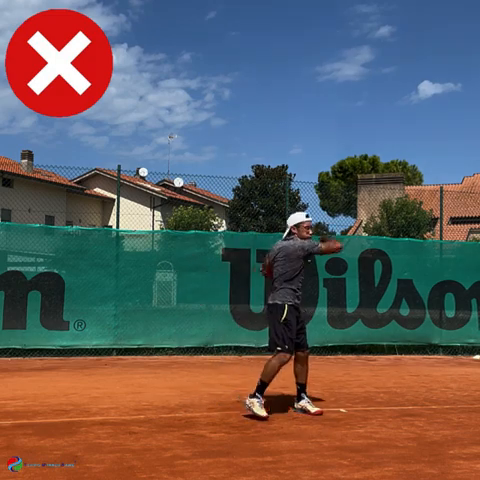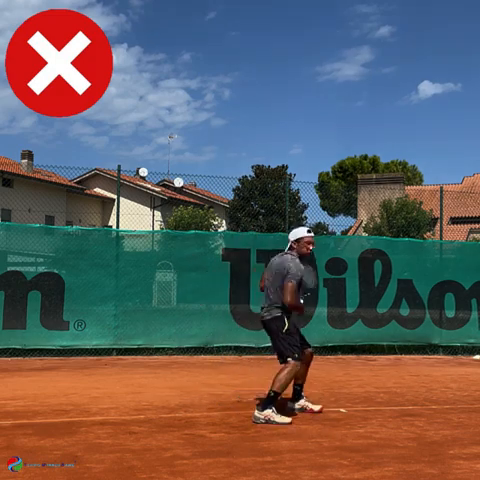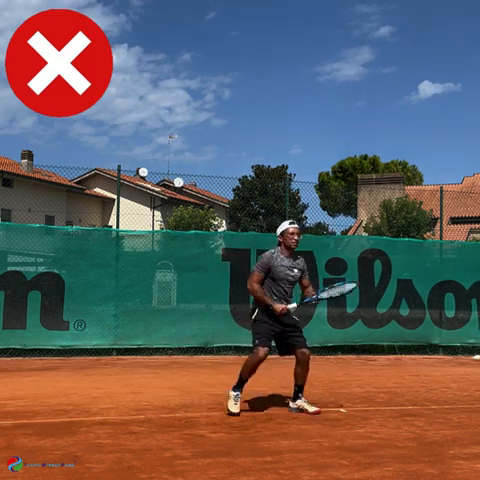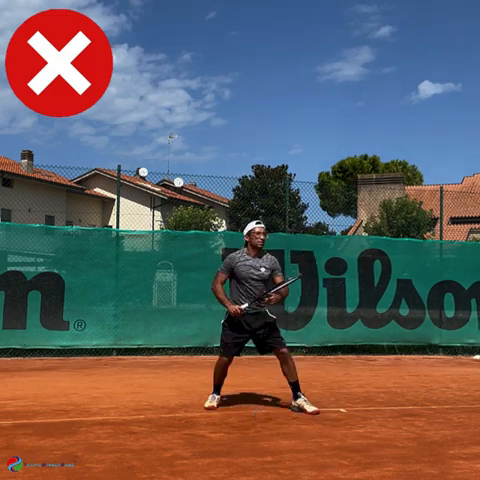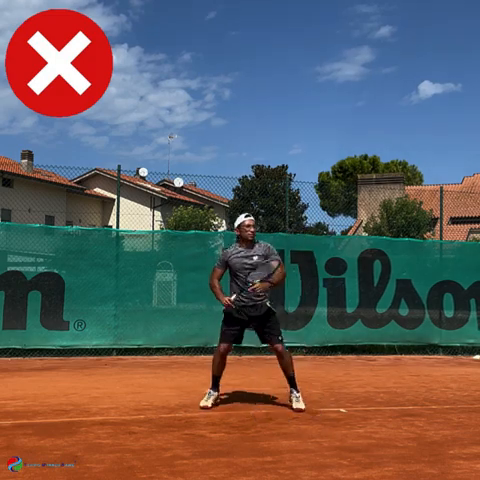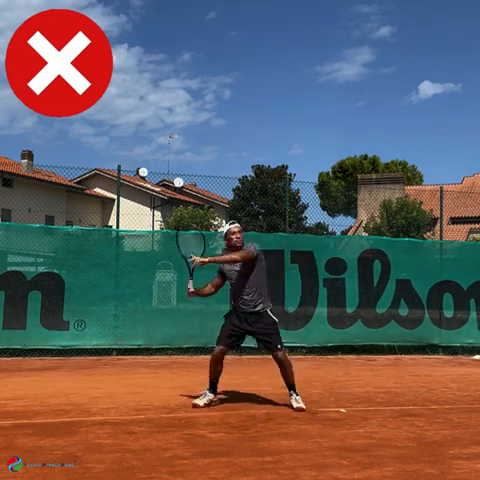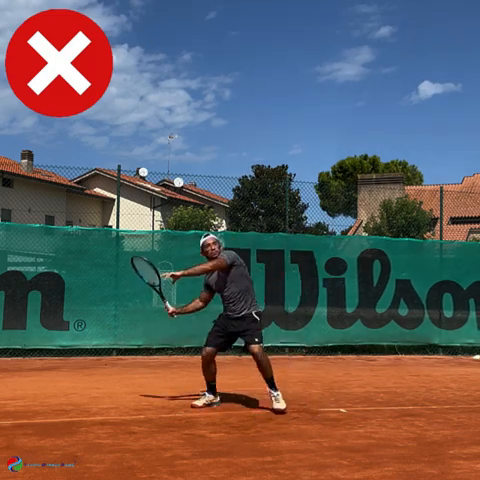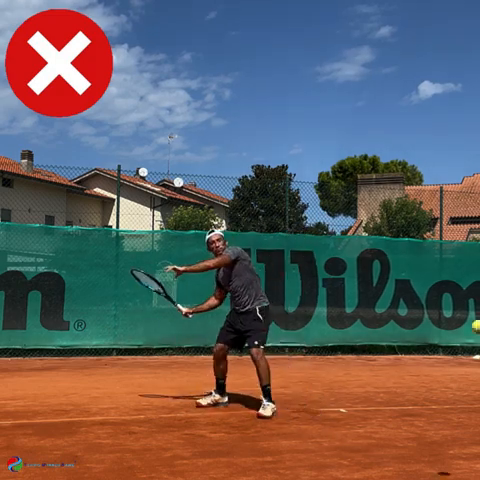
dt=0.3s
person 1, frame 1
left shoulder: (278, 246)
right shoulder: (302, 246)
left elbow: (266, 271)
right elbow: (337, 246)
right wrist: (321, 244)
left hip: (290, 307)
right hip: (282, 307)
left knee: (302, 354)
right knee: (283, 354)
left ankle: (301, 399)
right ankle: (255, 397)
person 1, frame 2
left shoulder: (277, 259)
right shoulder: (295, 266)
left elbow: (263, 286)
right elbow: (289, 301)
right wrist: (299, 308)
left hip: (278, 317)
right hip: (278, 319)
left knee: (307, 353)
right knee: (291, 363)
left ankle: (297, 399)
right ankle: (264, 410)
person 1, frame 3
left shoulder: (300, 262)
right shoulder: (269, 258)
left elbow: (307, 287)
right elbow: (252, 285)
left wrist: (312, 297)
right wrist: (273, 304)
left hip: (285, 316)
right hip: (264, 314)
left knee: (304, 354)
right knee: (260, 353)
left ankle: (297, 399)
right ankle: (236, 391)
person 1, frame 4
left shoulder: (271, 260)
right shoulder: (233, 259)
left elbow: (283, 286)
right elbow: (216, 284)
left wrist: (278, 296)
right wrist: (228, 304)
left hip: (262, 317)
right hip: (238, 317)
left knee: (283, 353)
right knee: (225, 358)
left ankle: (298, 398)
right ankle: (215, 394)
person 1, frame 5
left shoulder: (266, 248)
right shoulder: (228, 254)
left elbow: (281, 272)
right elbow: (214, 279)
left wrist: (267, 284)
right wrist: (221, 297)
left hip: (262, 308)
right hip: (236, 309)
left knee: (279, 348)
right knee: (222, 349)
left ankle: (294, 392)
right ankle: (213, 391)
person 1, frame 6
left shoulder: (253, 249)
right shoulder: (225, 266)
left elbow: (237, 257)
right elbow: (213, 287)
left wrist: (207, 260)
right wrist: (196, 291)
left hip: (262, 314)
right hip: (238, 314)
left knee: (280, 355)
right knee: (218, 352)
left ankle: (293, 394)
right ankle: (211, 393)
person 1, frame 7
left shoulder: (230, 256)
right shoulder: (210, 278)
left elbow: (210, 266)
right elbow: (202, 301)
left wrist: (182, 274)
right wrist: (178, 310)
left hip: (248, 315)
right hip: (227, 318)
left knee: (256, 350)
right knee: (207, 354)
left ankle: (274, 392)
right ankle: (212, 395)
person 1, frame 8
left shoulder: (235, 251)
right shoulder: (220, 274)
left elbow: (211, 264)
right elbow: (217, 299)
left wrist: (184, 269)
right wrist: (193, 310)
left hip: (257, 311)
right hip: (238, 313)
left knee: (256, 352)
right knee: (219, 351)
left ankle: (268, 401)
right ankle: (219, 393)
